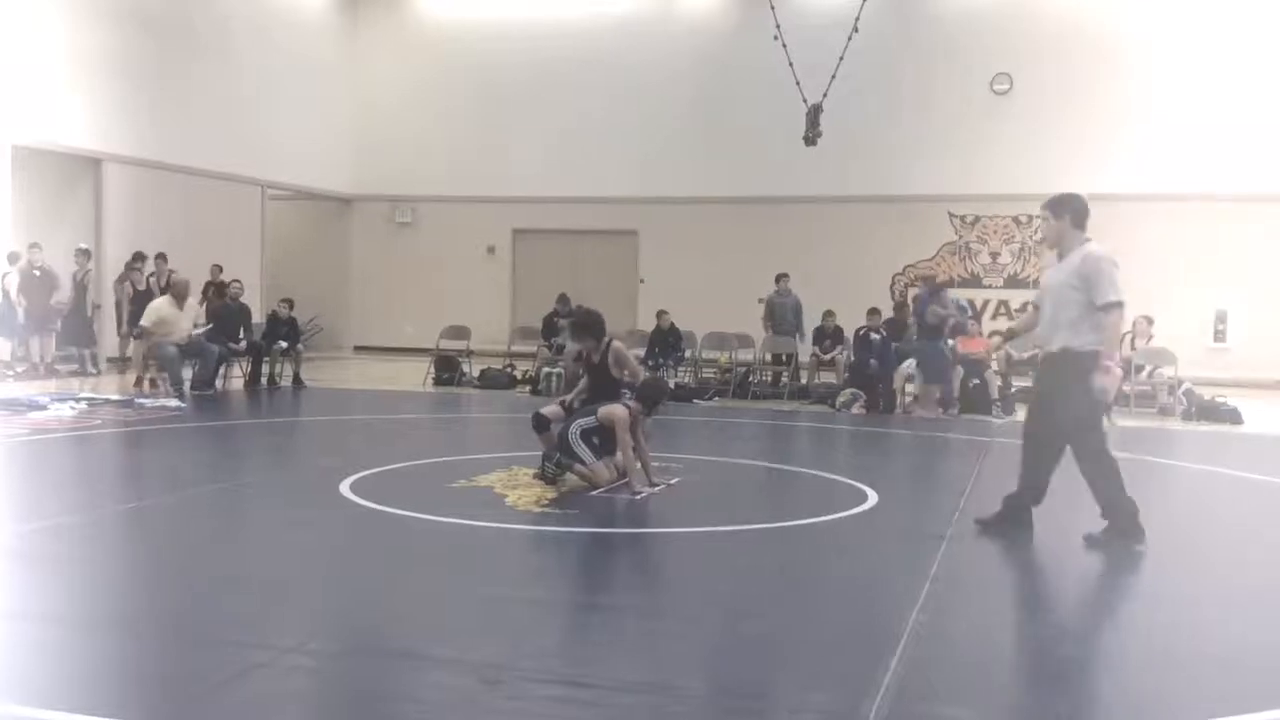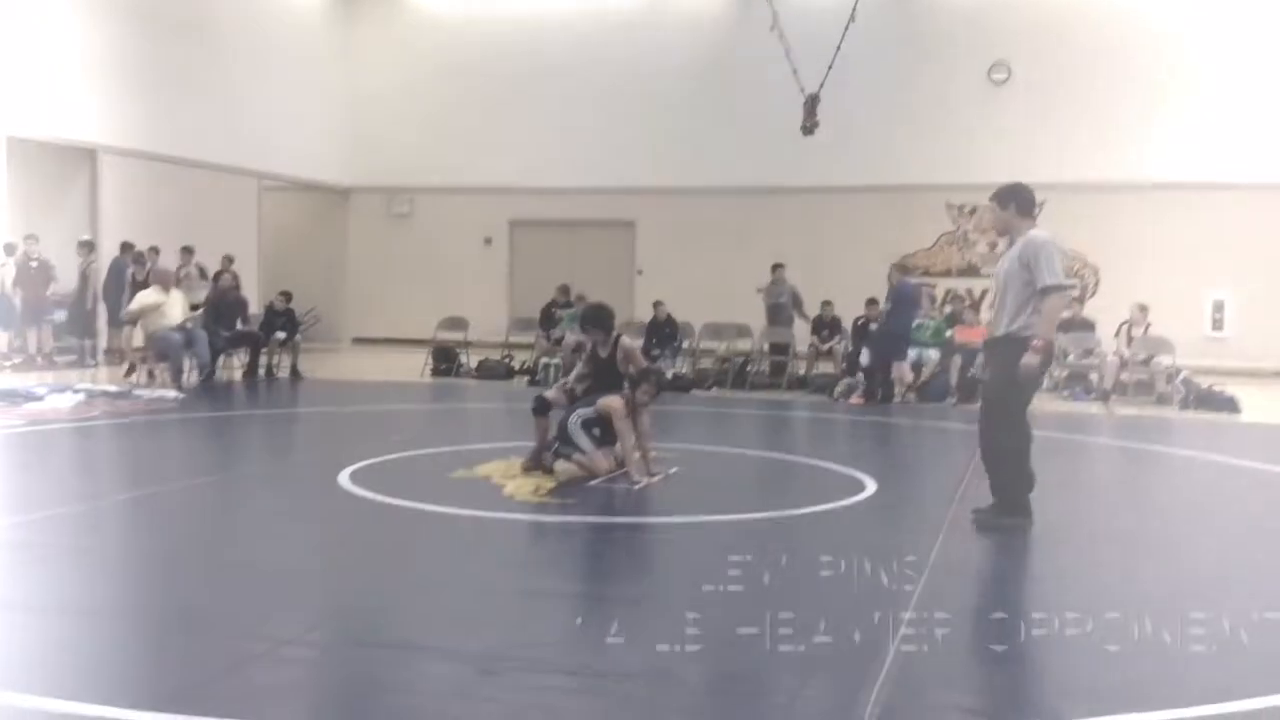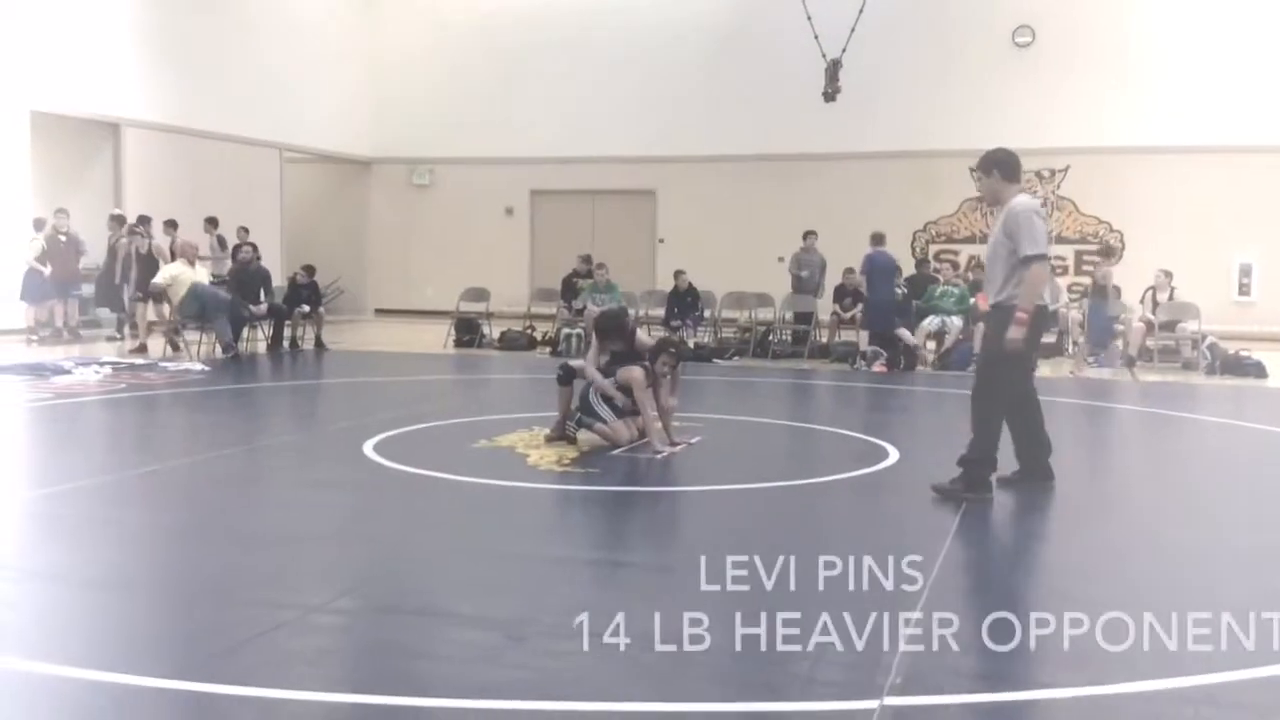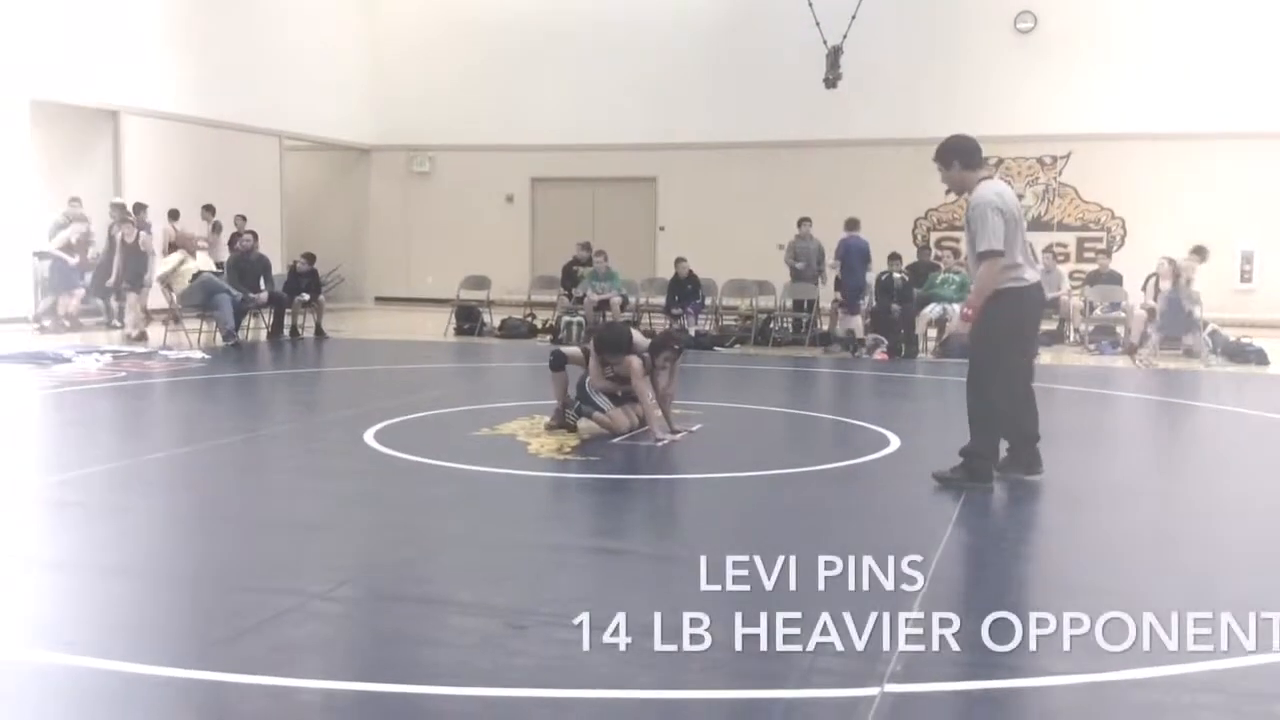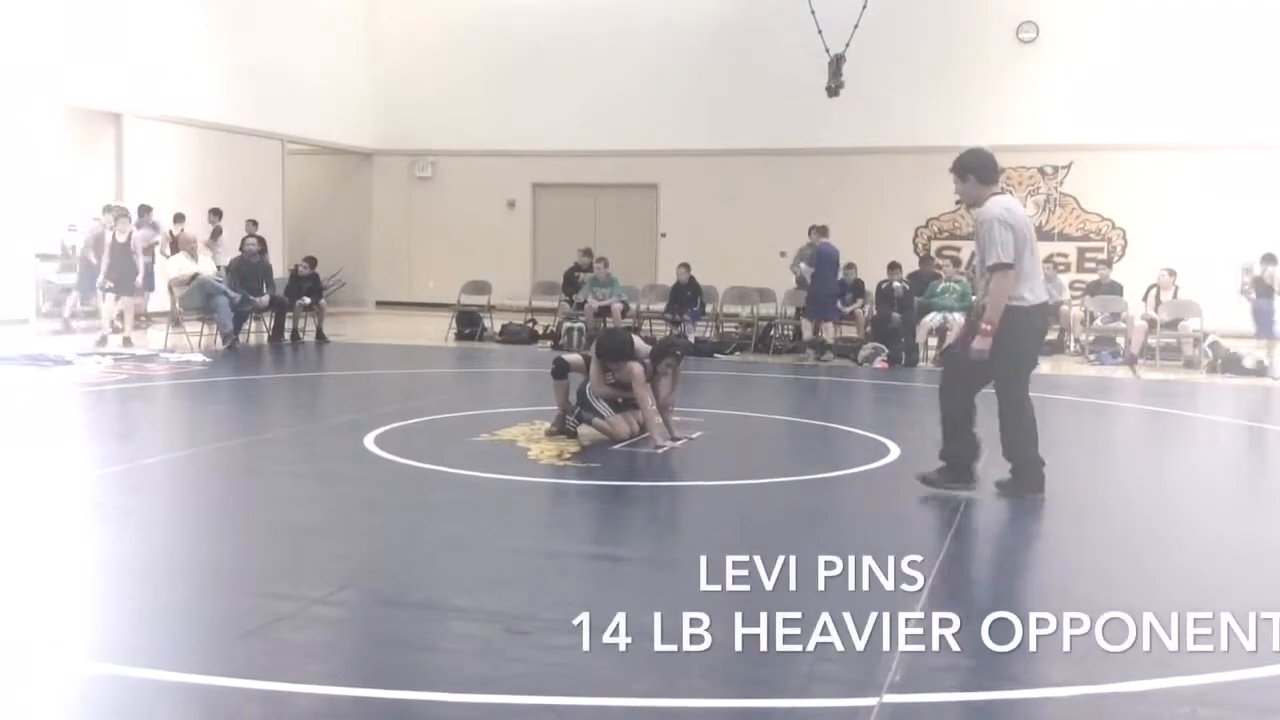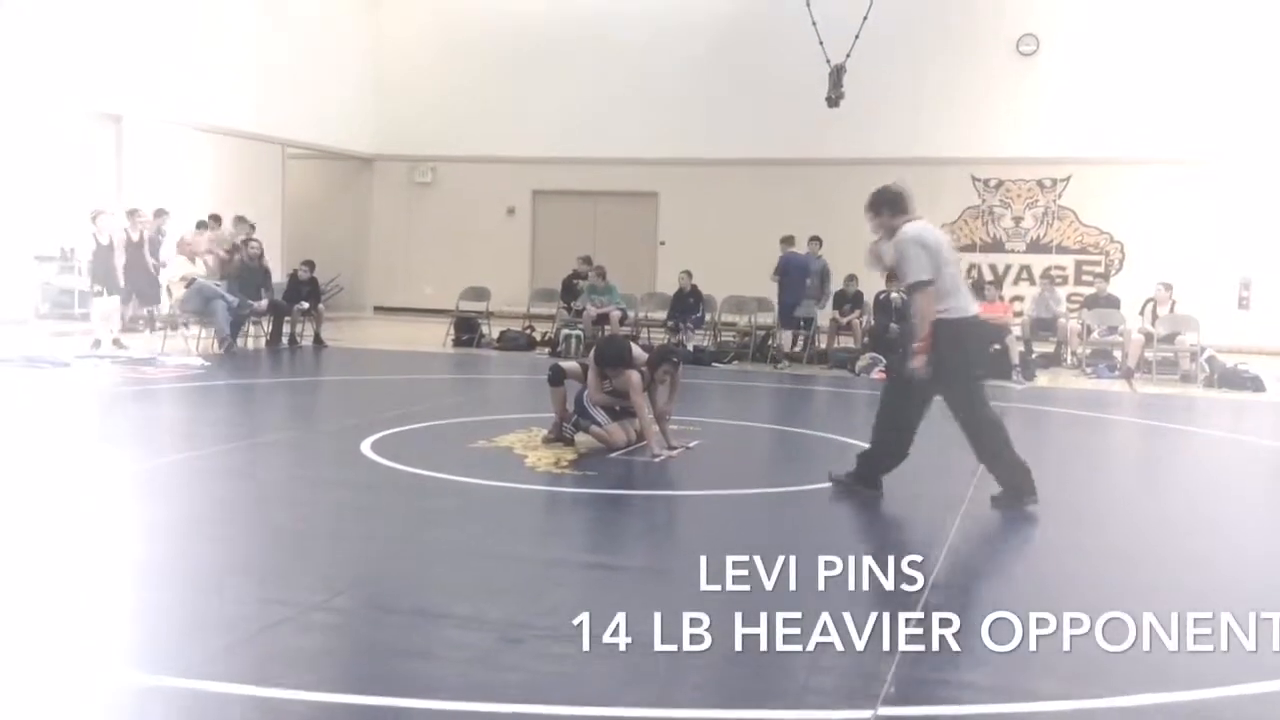
dt=0.5s
person 1, frame 1
left shoulder: (1093, 259)
right shoulder: (1058, 262)
left elbow: (1113, 312)
left wrist: (1107, 366)
right wrist: (1009, 333)
left hip: (1079, 365)
right hip: (1054, 364)
left knee: (1088, 445)
right knee: (1037, 440)
left ankle: (1124, 524)
right ankle: (1017, 513)
person 1, frame 2
left shoulder: (1038, 243)
right shoulder: (1014, 248)
left elbow: (1056, 296)
left wrist: (1038, 347)
right wrist: (991, 345)
left hip: (1024, 348)
right hip: (1006, 346)
left knee: (996, 423)
right knee: (1007, 425)
left ankle: (1013, 504)
right ankle: (1011, 501)
person 1, frame 3
left shoulder: (1022, 210)
right shoulder: (1010, 211)
left elbow: (1037, 266)
left wrist: (1021, 319)
left hip: (1015, 315)
right hip: (1009, 313)
left knee: (988, 395)
right knee: (1017, 394)
left ankle: (975, 478)
right ankle: (1035, 467)
person 1, frame 4
left shoulder: (983, 201)
right shoulder: (997, 189)
left elbow: (992, 263)
left wrist: (968, 313)
right wrist: (976, 306)
left hip: (1007, 299)
right hip: (1025, 293)
left knee: (985, 384)
right knee: (1014, 381)
left ankle: (978, 467)
right ankle: (1024, 454)
person 1, frame 5
left shoulder: (991, 215)
right shoulder: (1010, 207)
left elbow: (1002, 276)
left wrist: (985, 331)
left hip: (1010, 315)
right hip: (1034, 312)
left knee: (956, 381)
right knee: (1013, 393)
left ankle: (959, 467)
right ankle: (1029, 475)
person 1, frame 6
left shoulder: (906, 238)
right shoulder: (926, 232)
left elbow: (923, 295)
left wrist: (919, 349)
right wrist: (888, 265)
left hip: (947, 330)
right hip: (969, 327)
left knee: (899, 401)
right knee: (973, 410)
left ankle: (868, 474)
right ankle: (1017, 484)
